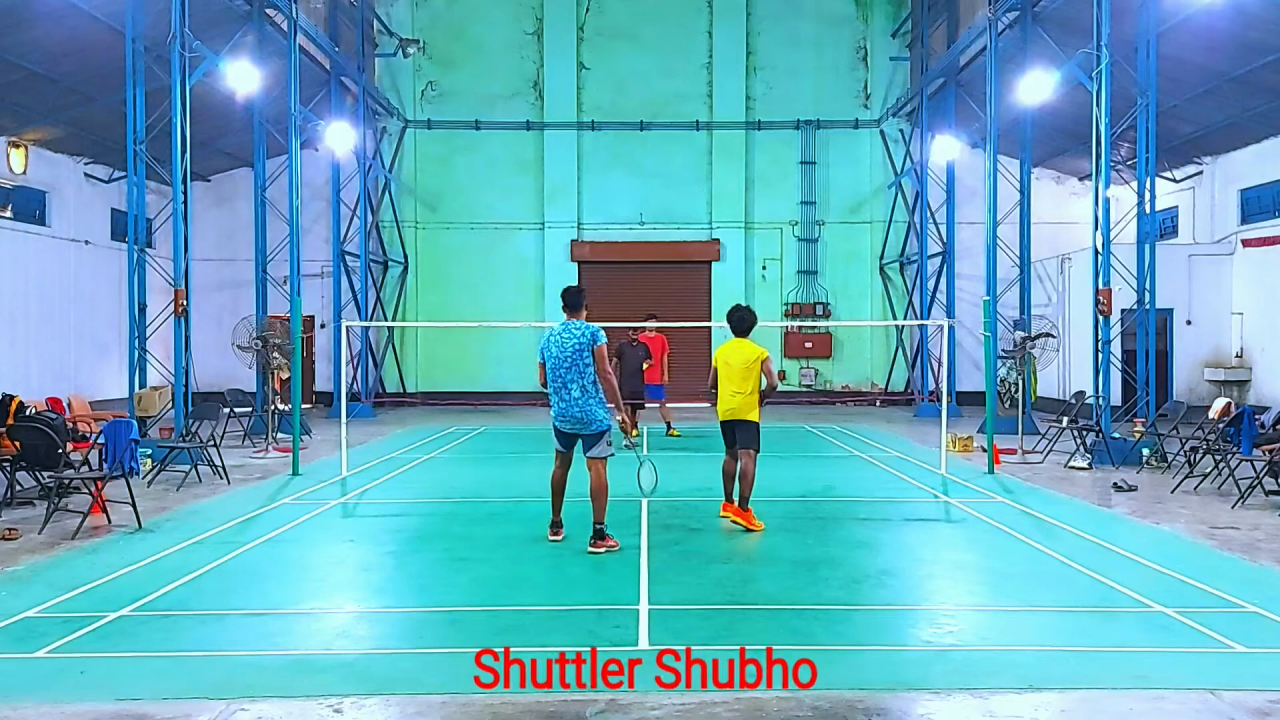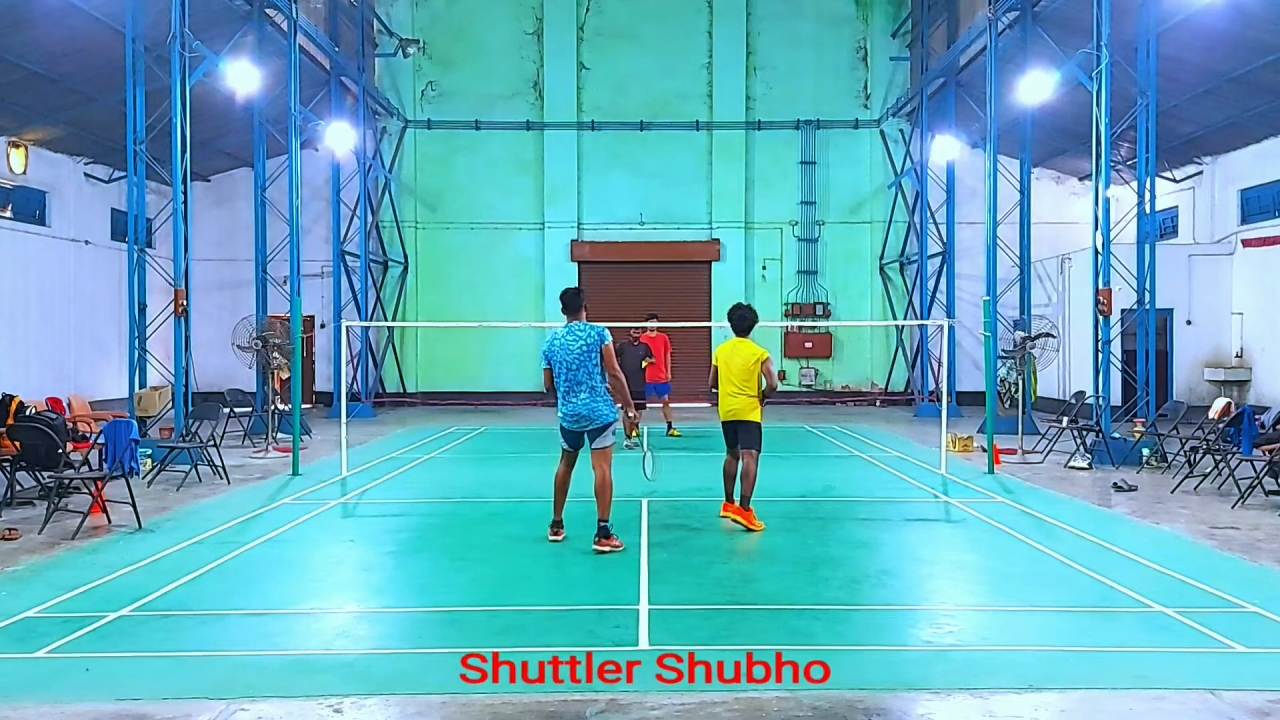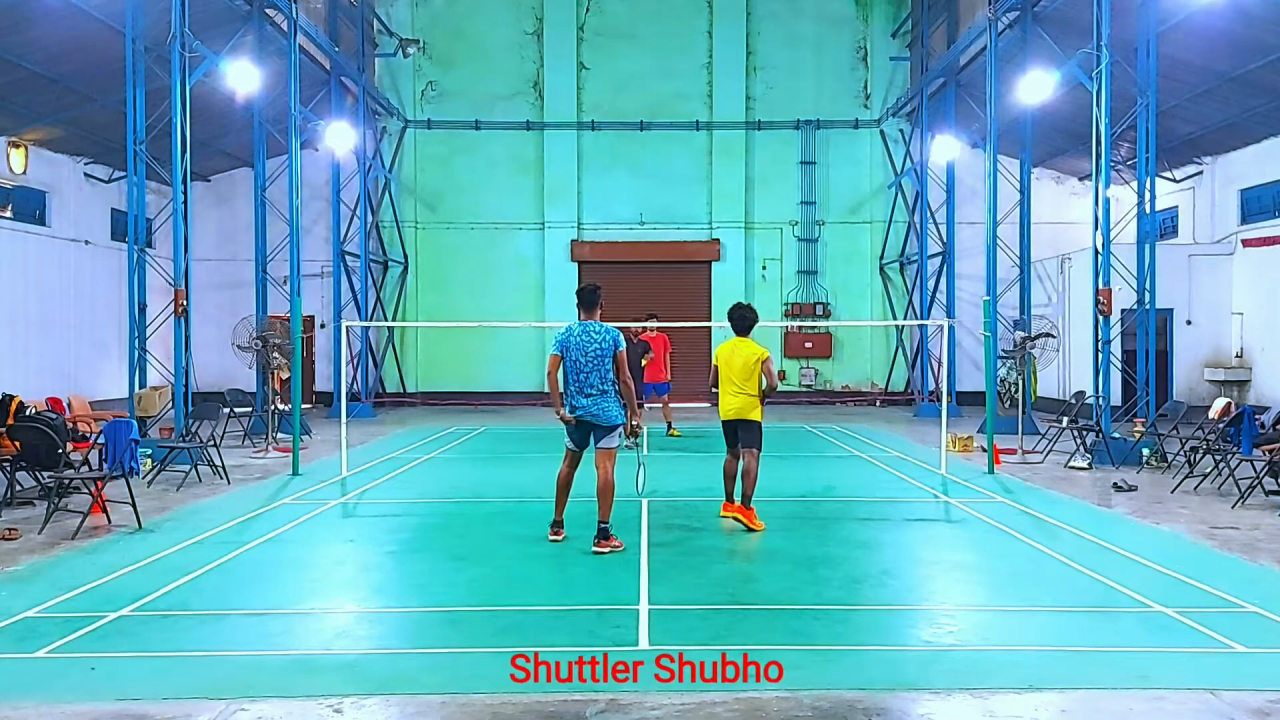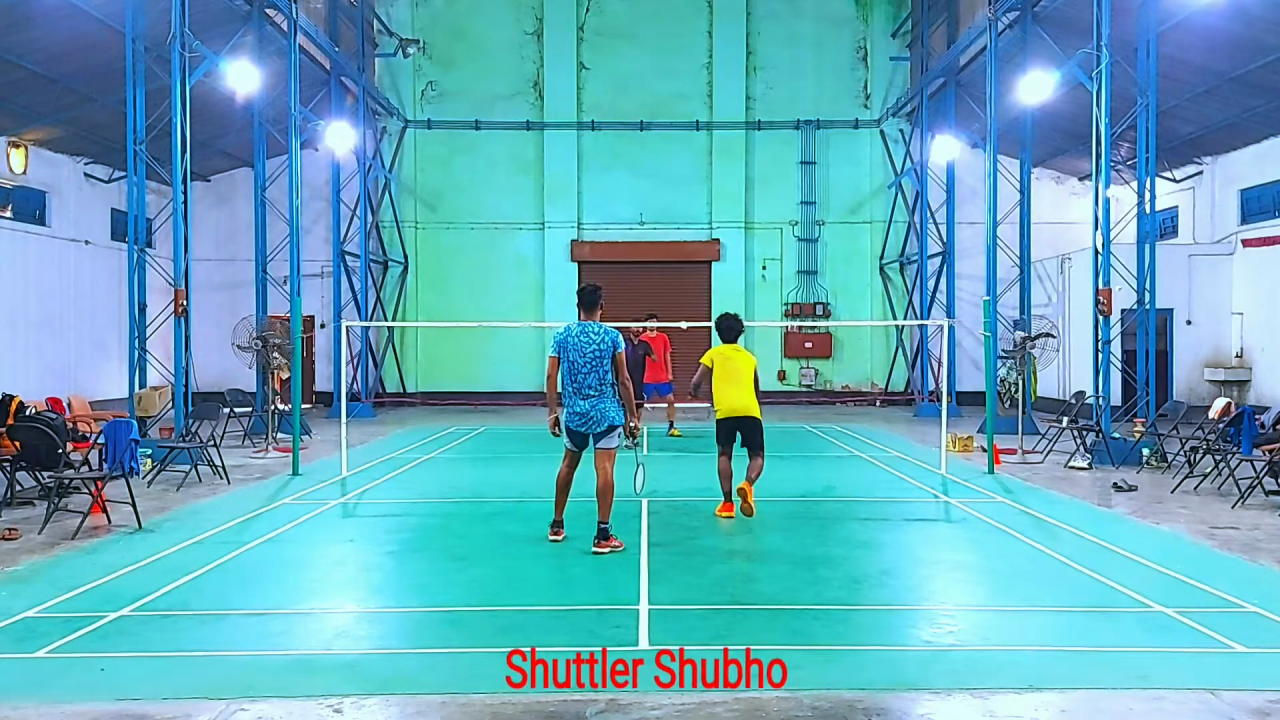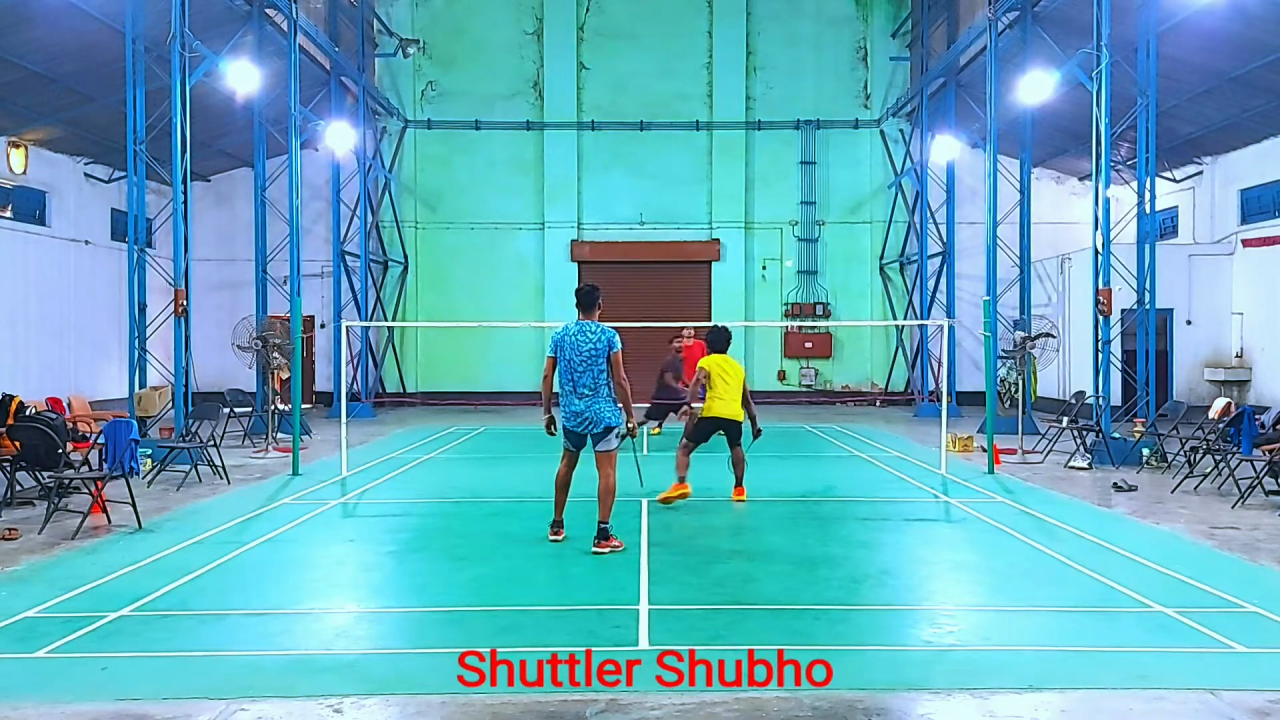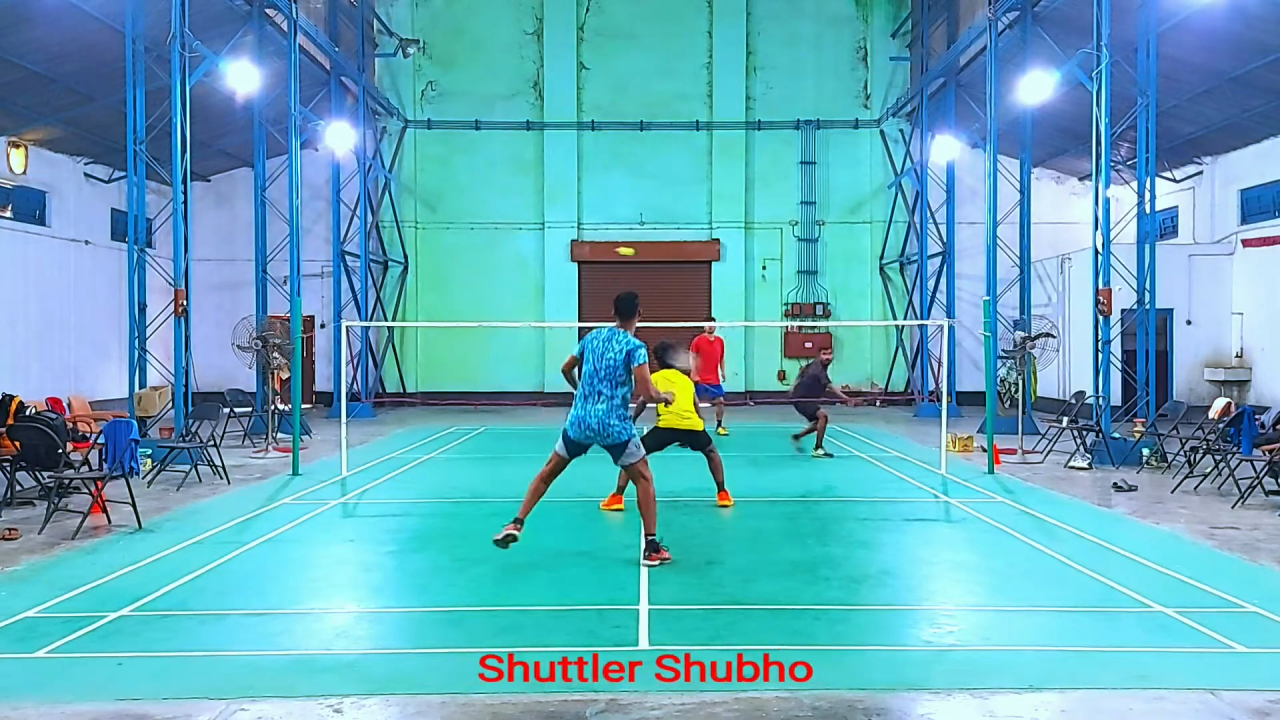
dt=0.7s
person 1, frame 1
left shoulder: (548, 337)
right shoulder: (593, 333)
left elbow: (543, 381)
right elbow: (605, 373)
right wrist: (620, 410)
left hip: (561, 413)
right hip: (593, 413)
left knee: (561, 465)
right knee: (597, 470)
left ankle: (556, 525)
right ankle: (599, 535)
person 1, frame 2
left shoulder: (551, 341)
right shoulder: (599, 333)
left elbow: (549, 385)
right elbow: (614, 373)
right wrist: (629, 407)
left hip: (568, 413)
right hip: (600, 410)
left knee: (565, 465)
right knee: (602, 468)
left ankle: (556, 525)
right ankle: (603, 534)
person 1, frame 3
left shoulder: (564, 335)
right shoulder: (613, 335)
left elbow: (551, 373)
right elbow: (624, 379)
left wrist: (559, 409)
right wrist: (633, 414)
left hip: (576, 412)
right hip: (608, 412)
left knee: (568, 465)
right knee: (605, 469)
left ankle: (557, 525)
right ankle: (602, 535)
person 1, frame 4
left shoulder: (562, 335)
right shoulder: (612, 336)
left elbow: (551, 376)
right elbow: (623, 380)
left wrist: (553, 413)
right wrist: (632, 416)
left hip: (574, 414)
right hip: (607, 413)
left knee: (568, 465)
right knee: (604, 470)
left ankle: (557, 525)
right ankle: (602, 535)
person 1, frame 5
left shoulder: (560, 335)
right shoulder: (609, 336)
left elbow: (547, 377)
right elbow: (620, 380)
left wrist: (547, 413)
right wrist: (630, 415)
left hip: (571, 414)
right hip: (603, 413)
left knee: (567, 464)
right knee: (606, 470)
left ankle: (557, 525)
right ankle: (603, 534)
person 1, frame 6
left shoulder: (592, 337)
right shoulder: (635, 347)
left elbow: (567, 369)
right elbow: (647, 392)
right wrist: (665, 397)
left hip: (580, 421)
right hip: (614, 425)
left knee: (548, 472)
right knee: (644, 479)
left ankle: (516, 524)
right ankle: (652, 547)
person 2, frame 1
left shoulder: (720, 351)
right shoulder: (759, 353)
left elbow: (711, 385)
right elbow: (772, 383)
right wrist: (762, 397)
left hip: (725, 411)
right hip: (747, 411)
left knee: (731, 455)
right knee: (748, 457)
left ankle: (728, 504)
right ankle: (742, 510)
person 2, frame 2
left shoulder: (721, 350)
right shoulder: (760, 353)
left elbow: (713, 383)
right elbow: (772, 385)
right wrist: (762, 397)
left hip: (727, 411)
right hip: (749, 411)
left knee: (732, 454)
right knee: (750, 457)
left ankle: (729, 504)
right ankle: (744, 509)
person 2, frame 3
left shoulder: (721, 350)
right shoulder: (760, 352)
left elbow: (713, 383)
right elbow: (772, 384)
right wrist: (762, 397)
left hip: (727, 411)
right hip: (749, 411)
left knee: (732, 454)
right knee: (751, 456)
left ankle: (729, 504)
right ankle: (745, 508)
person 2, frame 4
left shoulder: (713, 354)
right shoulder: (750, 358)
left elbow: (696, 382)
left wrist: (694, 393)
left hip: (725, 411)
right hip: (751, 412)
left knee: (725, 456)
right knee: (757, 457)
left ankle: (727, 503)
right ankle: (747, 486)
person 2, frame 5
left shoulder: (707, 361)
right shoulder: (737, 367)
left elbow: (697, 380)
right elbow: (747, 399)
left wrist: (688, 404)
right wrist: (755, 424)
left hip: (713, 413)
right hip: (735, 416)
left knee: (684, 448)
right knee: (736, 448)
left ankle: (681, 484)
right ankle: (739, 489)
person 2, frame 6
left shoulder: (655, 378)
right shoulder: (687, 380)
left elbow: (644, 399)
right elbow: (698, 411)
left wrist: (631, 420)
left hip: (668, 425)
right hip: (693, 425)
right knee: (712, 453)
left ankle: (617, 497)
right ankle: (723, 494)
